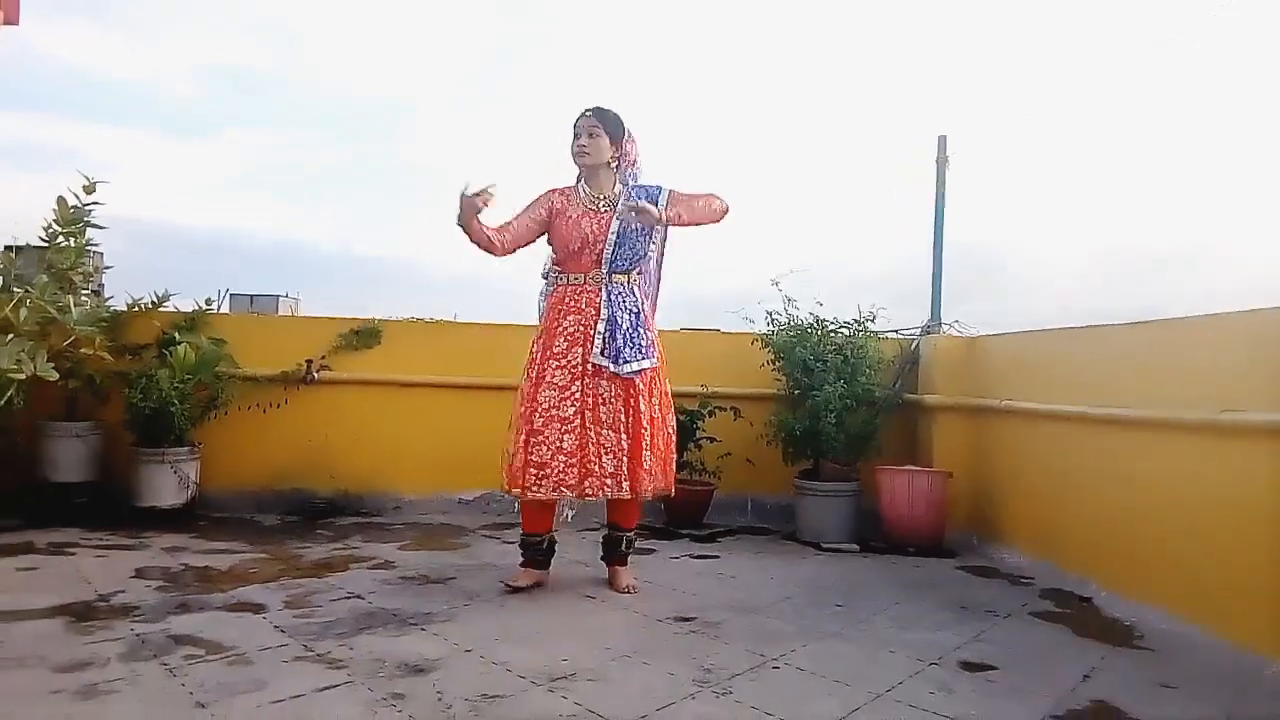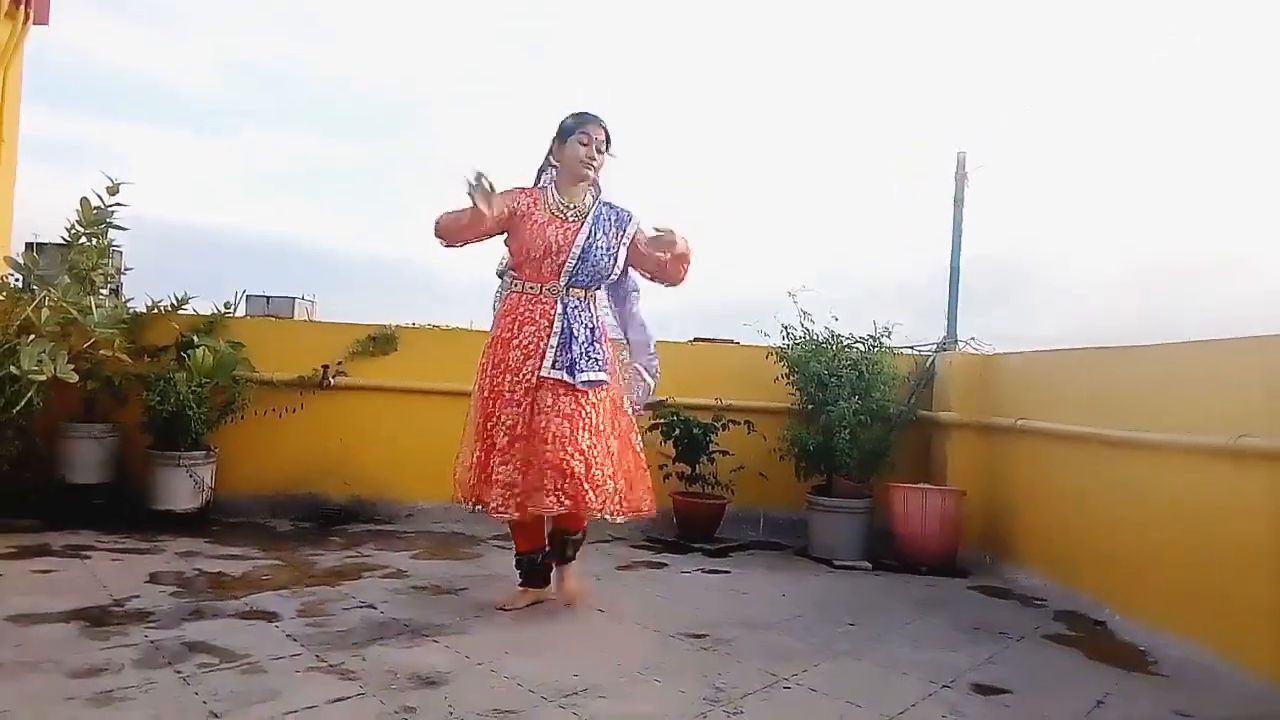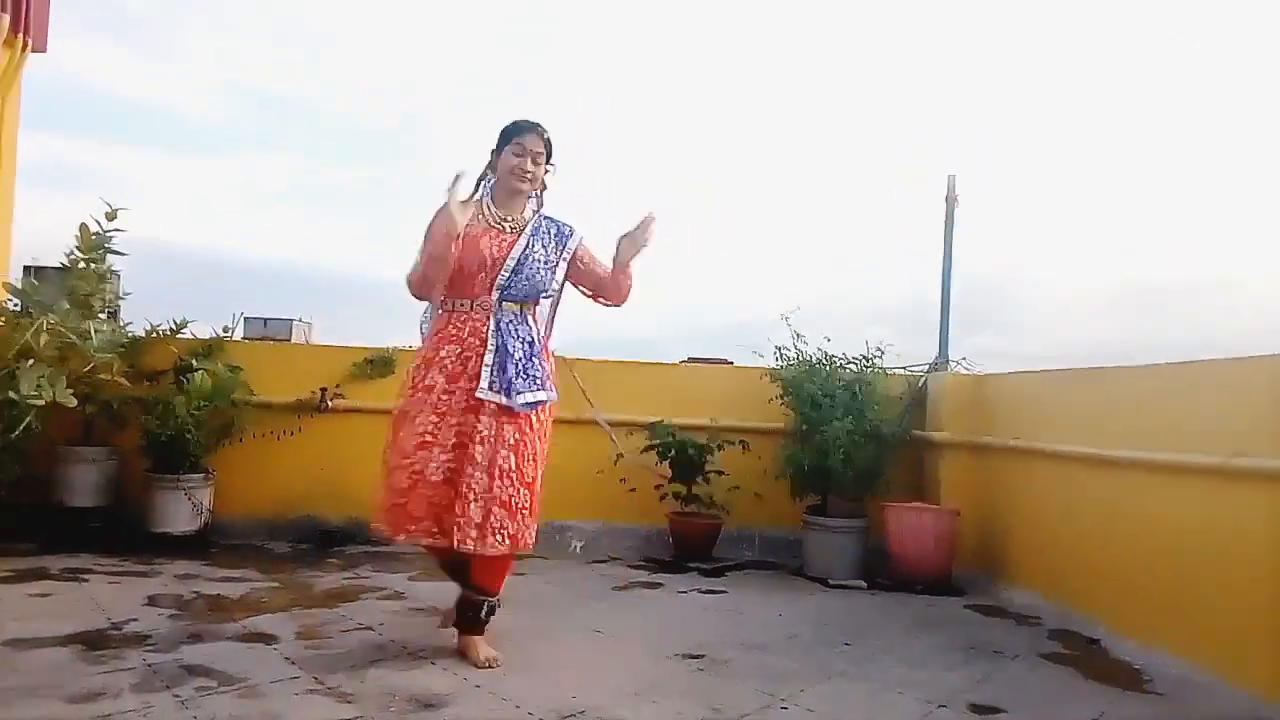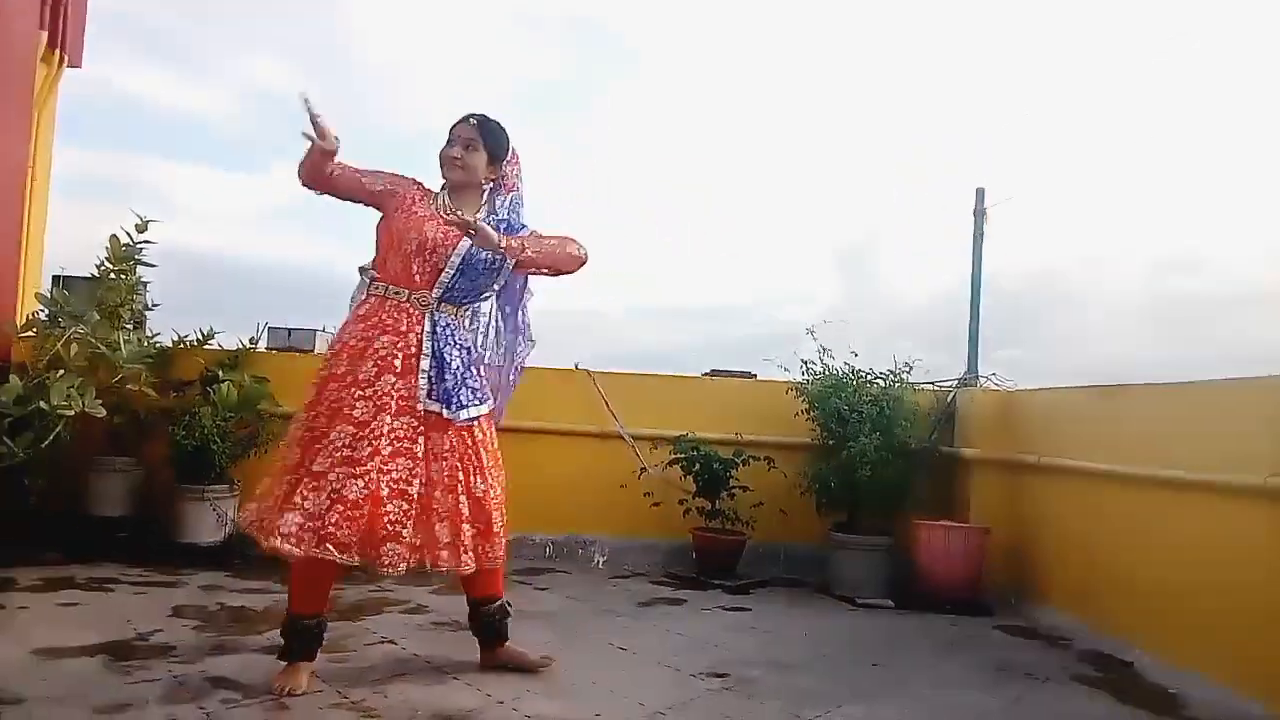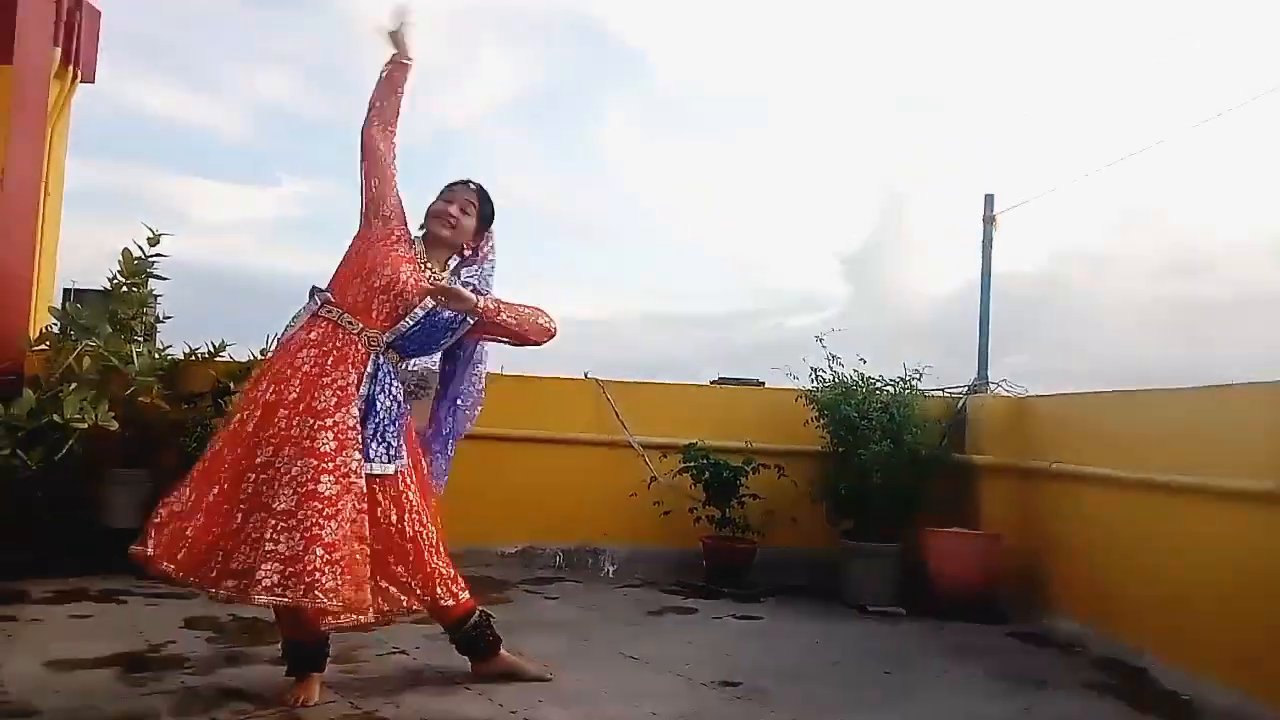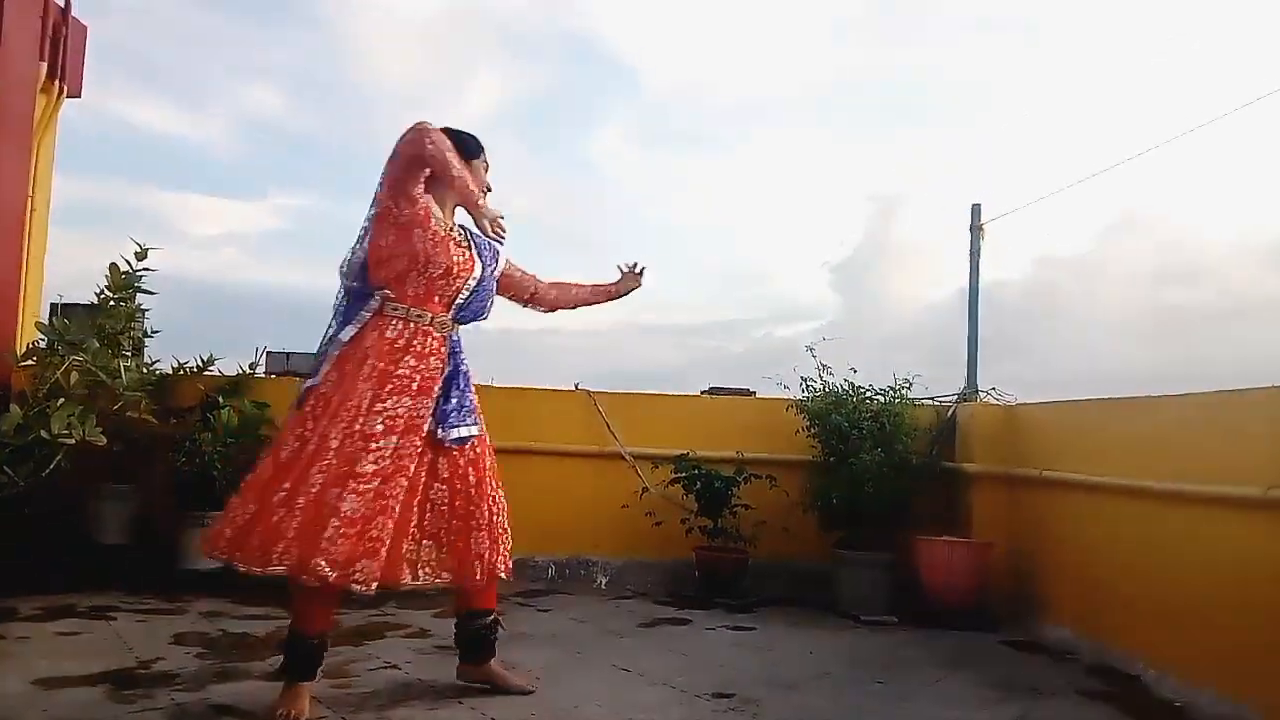
dt=0.4s
person 1, frame 1
left shoulder: (647, 199)
right shoulder: (556, 202)
left elbow: (716, 206)
right elbow: (497, 242)
left wrist: (660, 217)
right wrist: (468, 218)
left hip: (627, 331)
right hip: (565, 332)
left knee: (627, 444)
right knee: (545, 442)
left ankle: (618, 558)
right ankle: (535, 560)
person 1, frame 2
left shoulder: (616, 220)
right shoulder: (520, 202)
left elbow: (671, 275)
right elbow: (448, 232)
left wrist: (677, 250)
right wrist: (477, 211)
left hip: (580, 347)
right hip: (518, 341)
left knee: (572, 456)
right knee: (515, 458)
left ankle: (563, 555)
right ankle: (535, 576)
person 1, frame 3
left shoulder: (557, 236)
right shoulder: (457, 216)
left elbow: (611, 293)
right elbow: (424, 288)
left wrist: (626, 254)
right wrist: (450, 226)
left hip: (520, 371)
right hip: (452, 361)
left knee: (504, 496)
right knee: (427, 483)
left ankle: (473, 625)
right ankle: (469, 585)
person 1, frame 4
left shoulder: (508, 231)
right shoulder: (403, 196)
left elbow: (574, 254)
right elbow: (317, 175)
left wrist: (501, 245)
right wrist: (323, 146)
left hip: (451, 371)
right hip: (373, 355)
left knee: (470, 502)
right knee: (332, 492)
left ankle: (494, 639)
right ankle: (299, 650)
person 1, frame 5
left shoulder: (468, 303)
right shoulder: (387, 229)
left elbow: (543, 328)
right elbow: (377, 134)
left wrist: (474, 307)
right wrist: (401, 60)
left hip: (366, 398)
right hip: (304, 377)
left knee: (404, 529)
right knee: (292, 520)
left ankle: (485, 649)
right ankle: (306, 667)
person 1, frame 6
left shoulder: (482, 251)
right shoulder: (404, 204)
left elbow: (544, 294)
right elbow: (421, 139)
left wrist: (613, 288)
right wrist: (476, 202)
left hip: (441, 383)
right hip: (378, 368)
left knee: (473, 518)
right knee: (345, 511)
left ankle: (477, 656)
